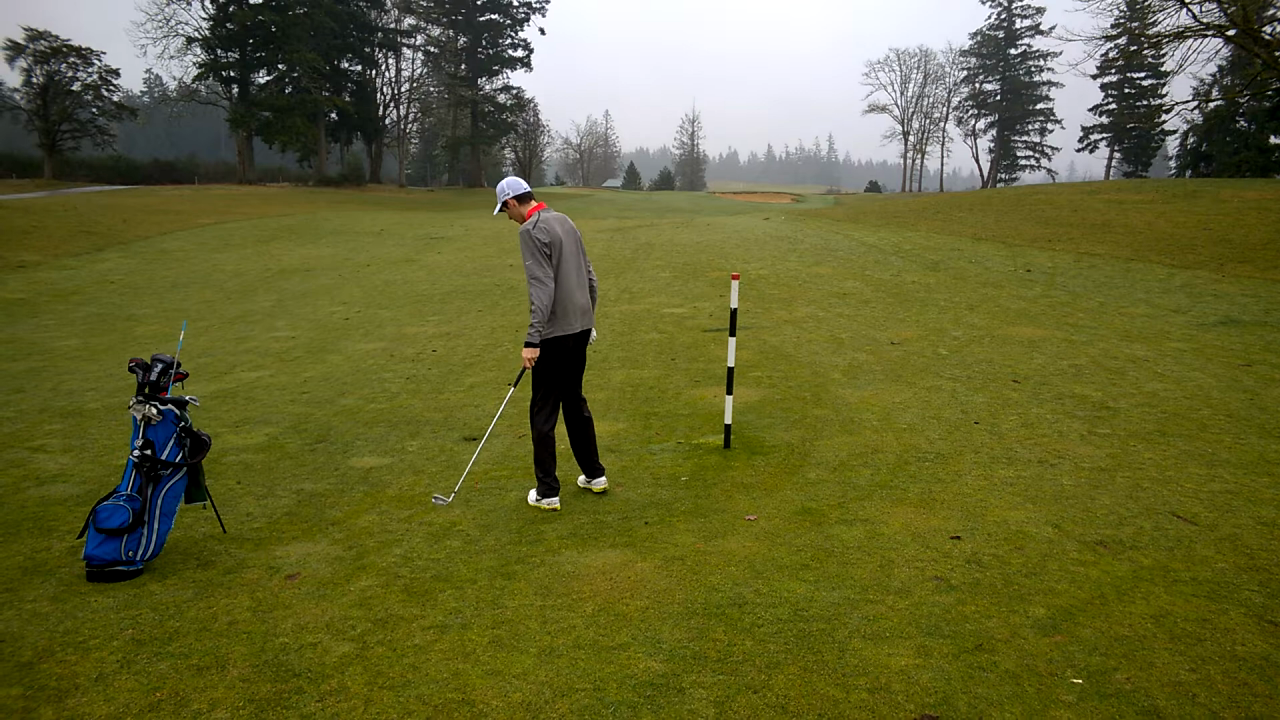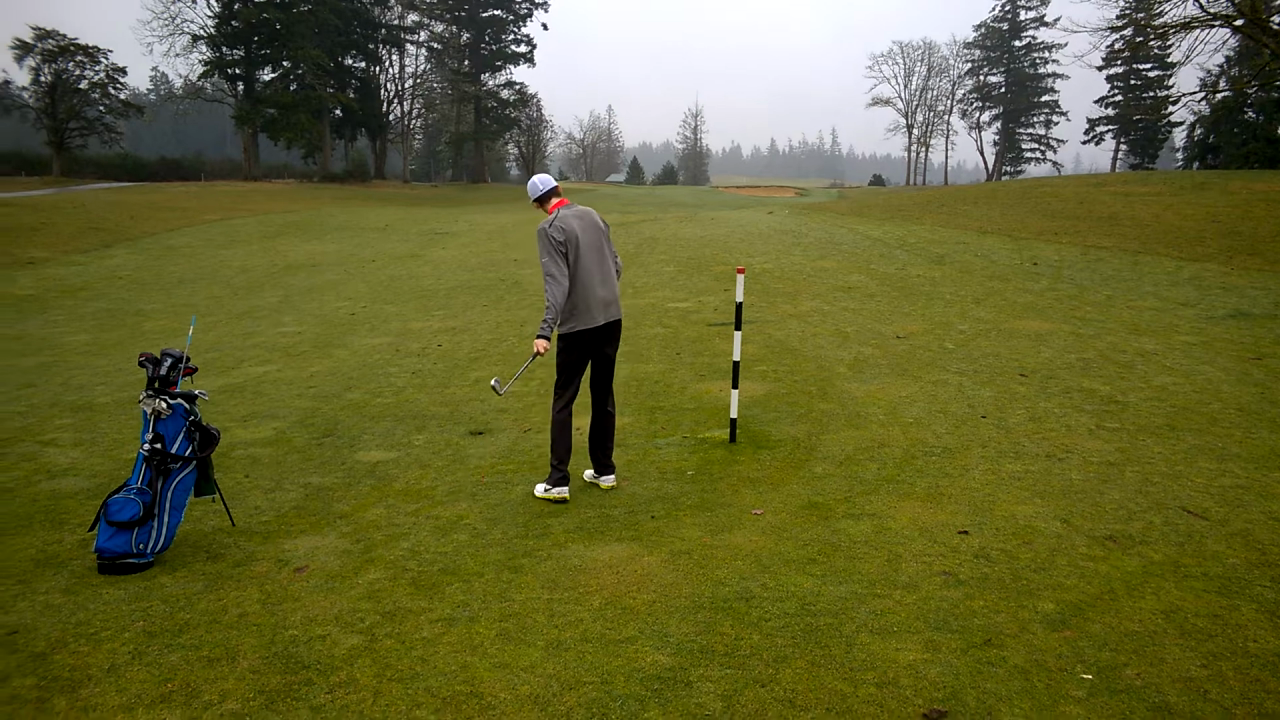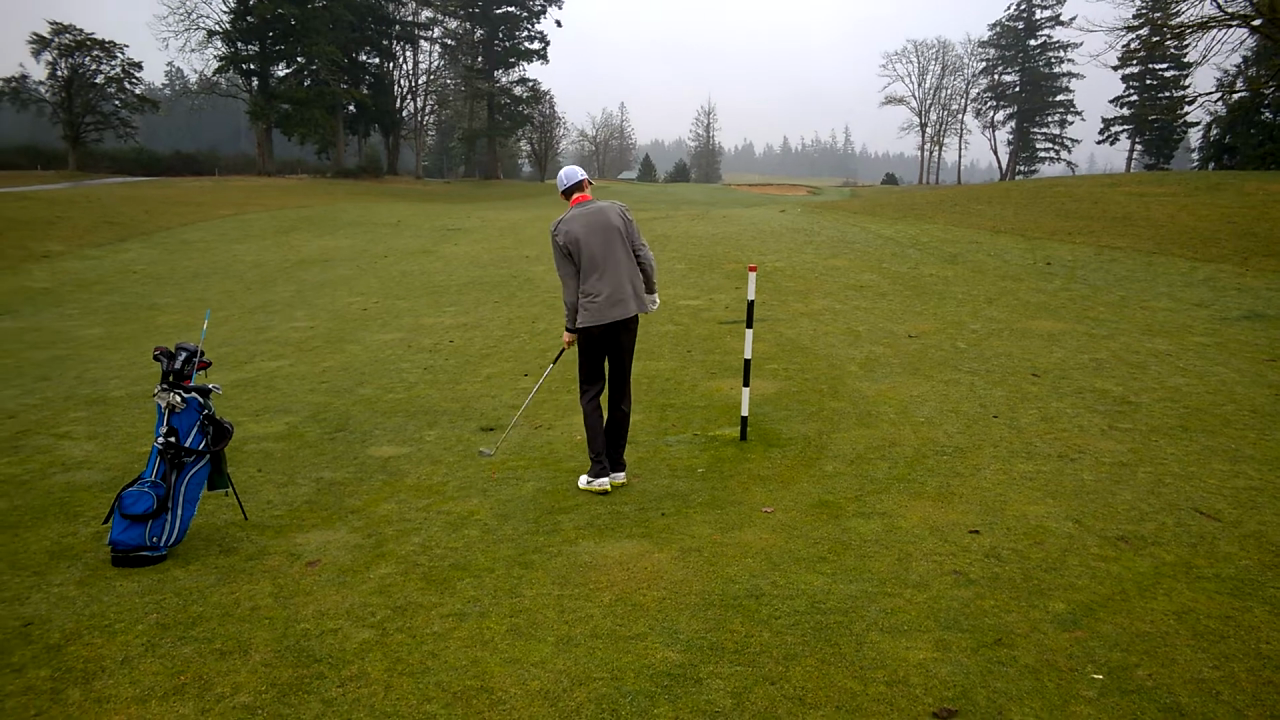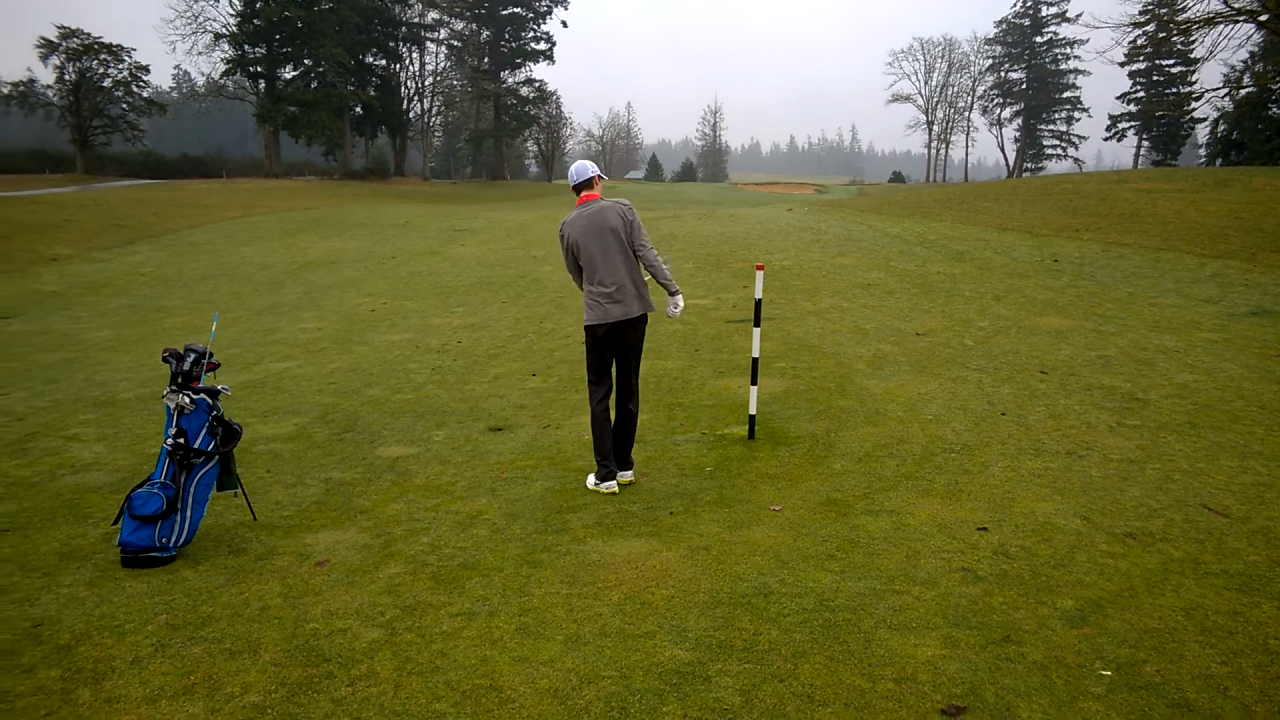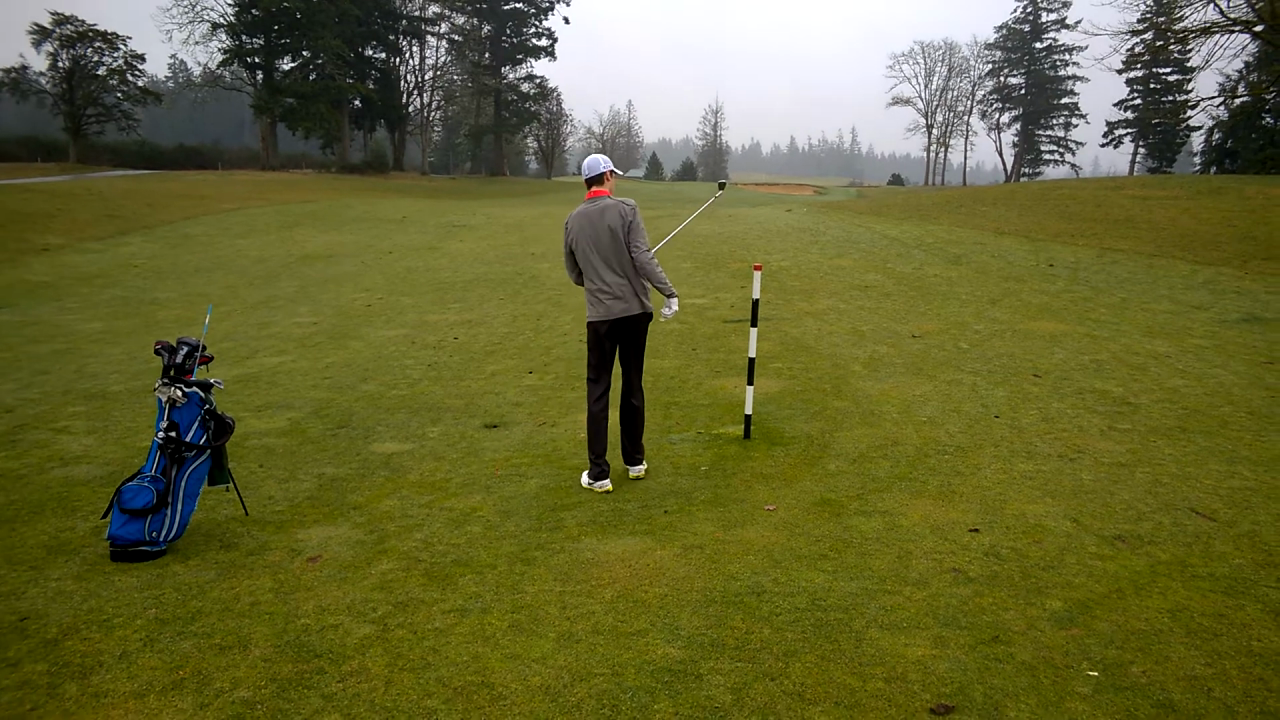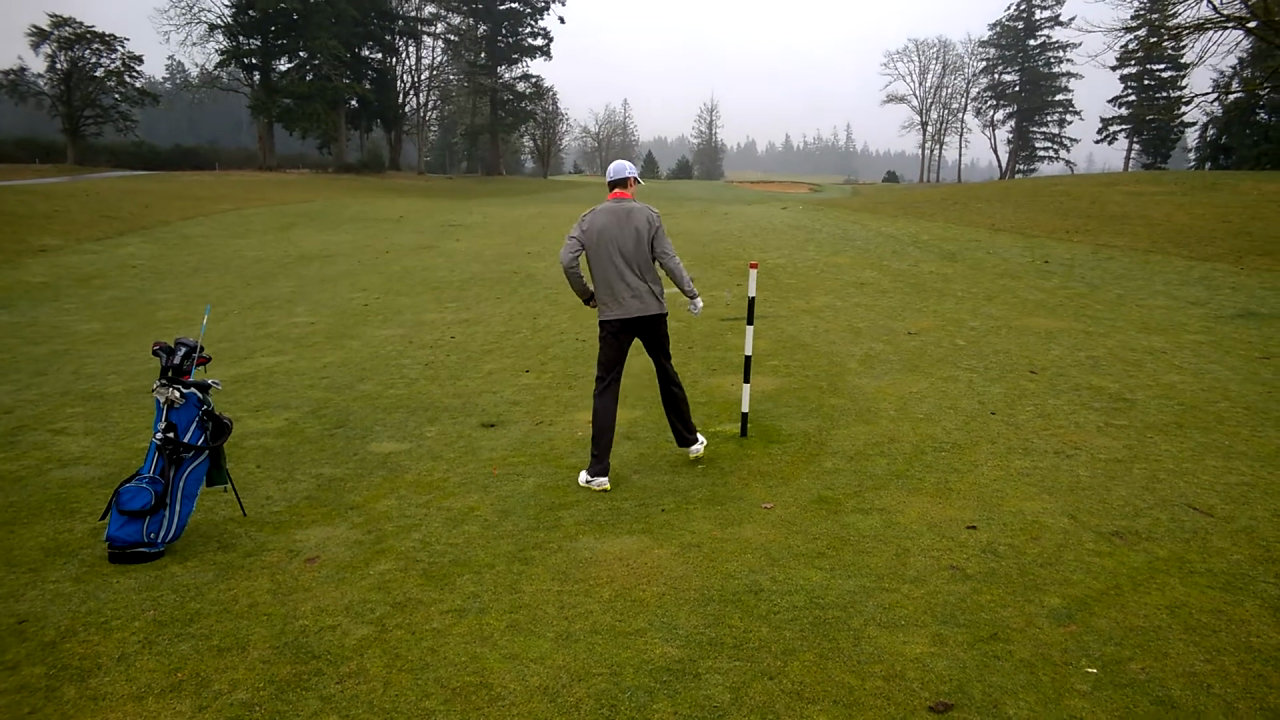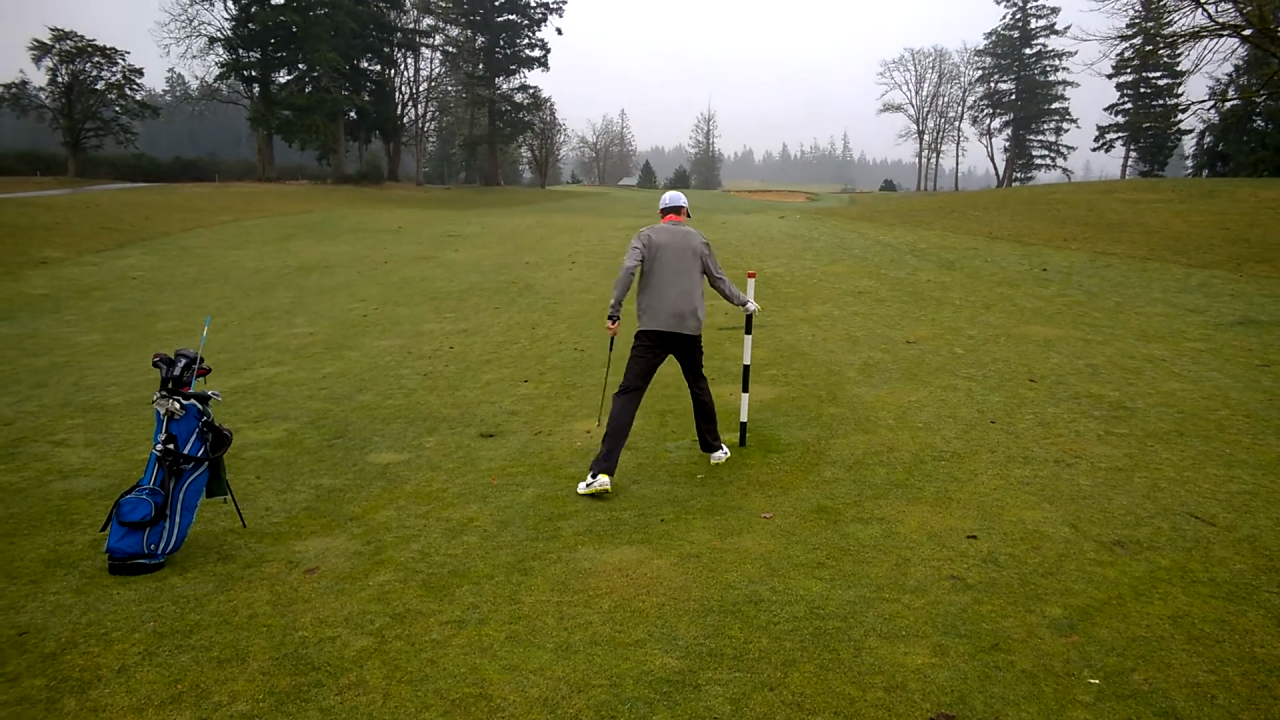
dt=0.3s
person 1, frame 1
left shoulder: (531, 231)
right shoulder: (564, 221)
left elbow: (542, 289)
right elbow: (589, 276)
left wrist: (532, 339)
right wrist: (589, 318)
left hip: (556, 331)
right hip: (579, 326)
left knee: (544, 410)
right knee: (574, 400)
left ankle: (547, 490)
right ankle: (594, 473)
person 1, frame 2
left shoulder: (550, 229)
right shoulder: (593, 215)
left elbow: (557, 284)
right elbow: (615, 264)
left wrist: (545, 332)
left hip: (578, 323)
right hip: (610, 316)
left knee: (564, 399)
right knee: (603, 393)
left ankle: (558, 480)
right ankle: (604, 469)
person 1, frame 3
left shoulder: (561, 228)
right shoulder: (617, 210)
left elbow: (570, 284)
right elbow: (644, 255)
left wrist: (570, 326)
right wrist: (650, 290)
left hip: (593, 318)
right hip: (627, 312)
left knee: (591, 392)
right knee: (620, 390)
left ankle: (599, 472)
right ankle: (616, 466)
person 1, frame 4
left shoulder: (567, 226)
right shoulder: (621, 209)
right elbow: (647, 254)
right wrist: (673, 291)
left hip: (597, 318)
right hip: (633, 311)
left knee: (599, 394)
right knee: (628, 389)
left ankle: (606, 474)
right ankle: (623, 465)
person 1, frame 5
left shoulder: (572, 221)
right shoulder: (625, 208)
right elbow: (642, 256)
right wrist: (669, 293)
left hip: (599, 314)
right hip: (634, 309)
left knee: (598, 391)
right knee: (632, 385)
left ankle: (599, 473)
right ankle: (634, 460)
person 1, frame 6
left shoulder: (589, 218)
right shoulder: (648, 214)
left elbow: (567, 261)
right elbow: (667, 259)
left wrist: (587, 296)
right wrist: (692, 294)
left hip: (613, 315)
right hip: (651, 310)
left knee: (606, 389)
right knee: (666, 373)
left ankle: (597, 471)
right ankle: (691, 440)
person 1, frame 7
left shoulder: (647, 234)
right shoulder: (698, 239)
left elbow: (628, 268)
right elbow: (719, 280)
left wrist: (613, 312)
right wrist: (744, 302)
left hip: (653, 328)
right hip: (689, 328)
left knee: (627, 395)
right knee: (698, 383)
left ankle: (602, 472)
right ankle: (714, 447)
